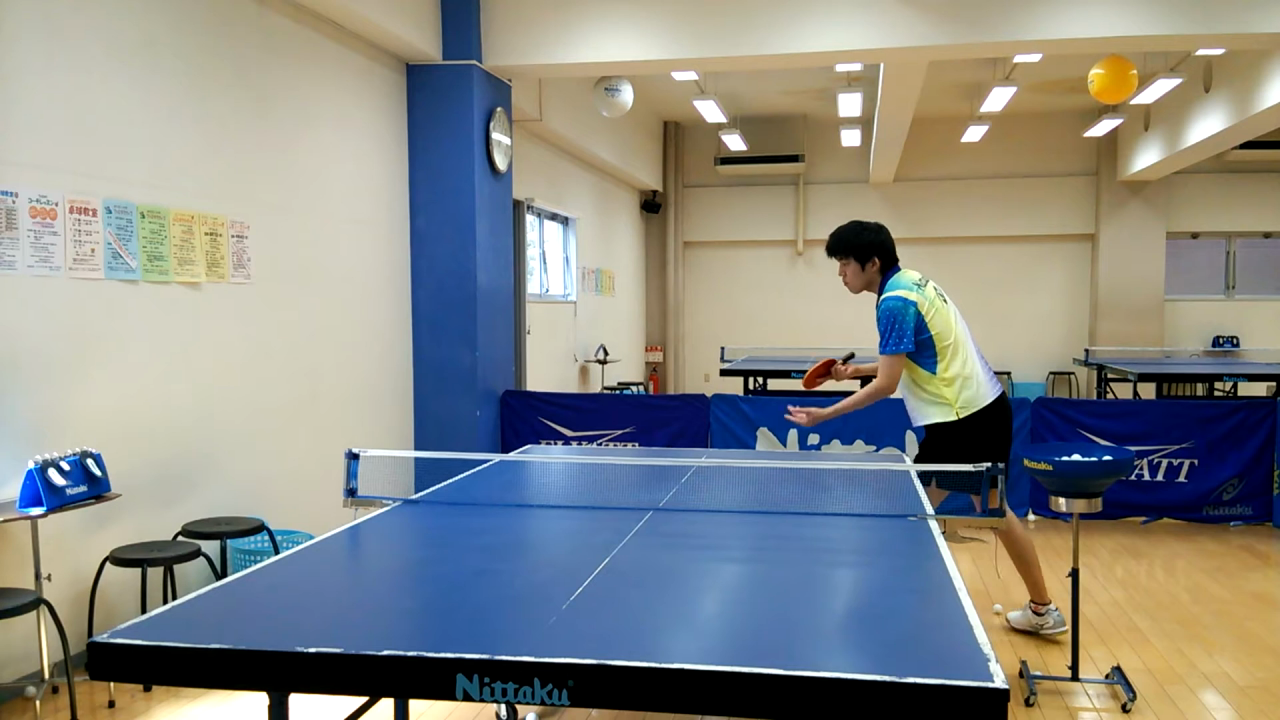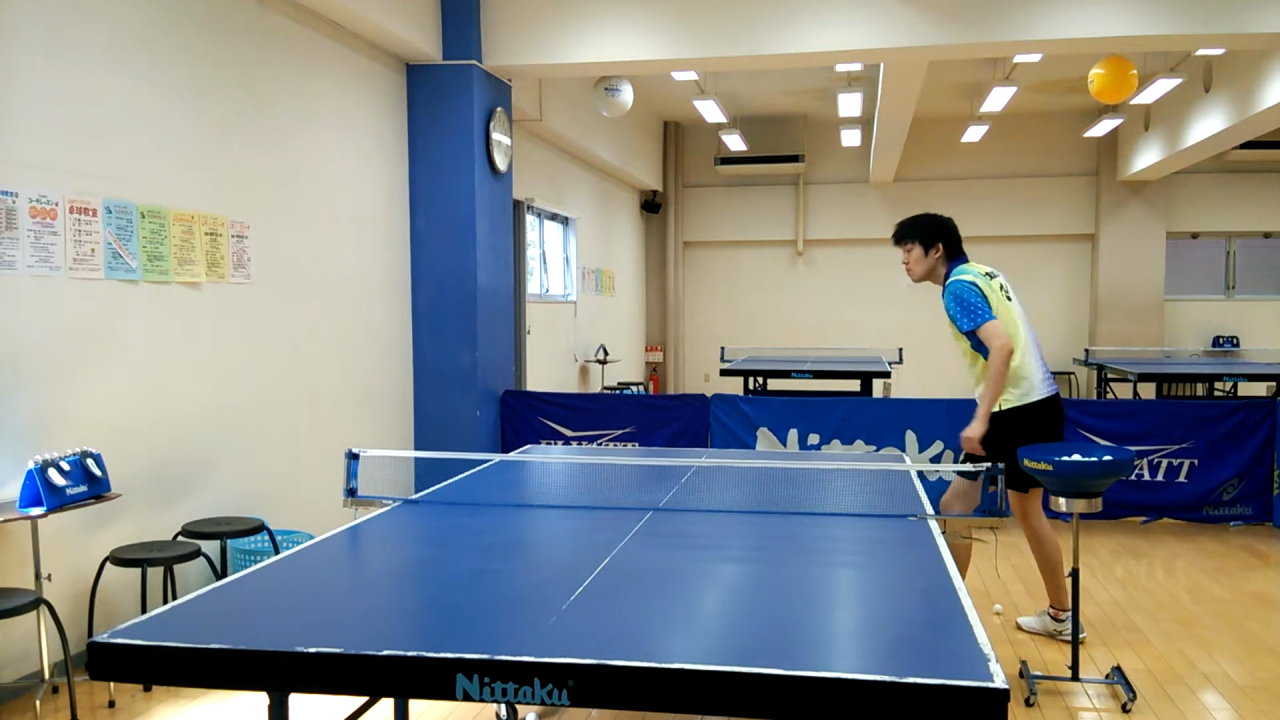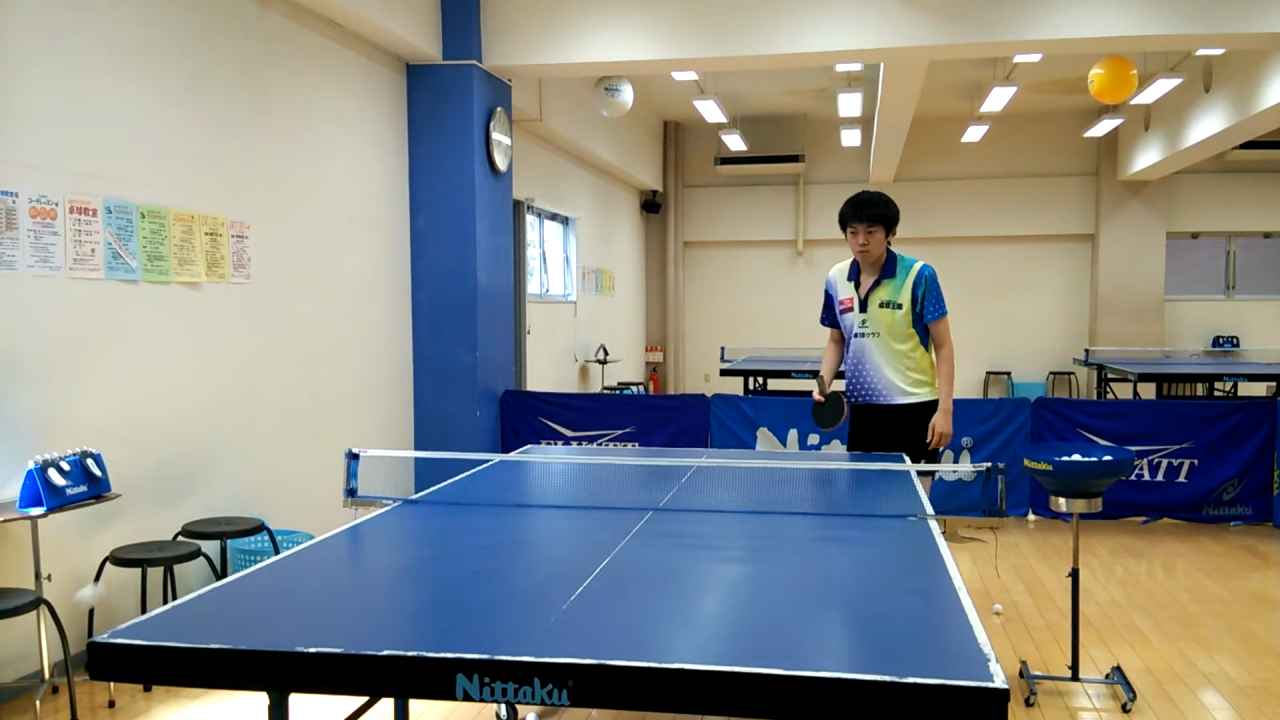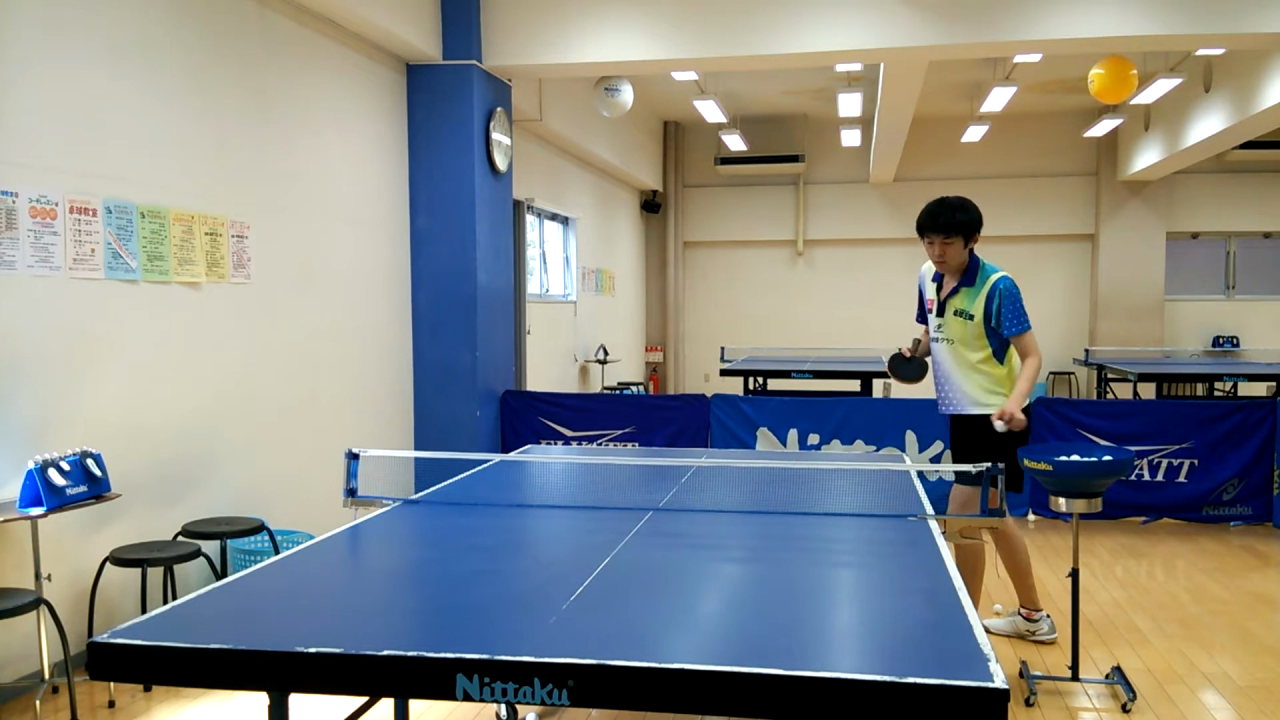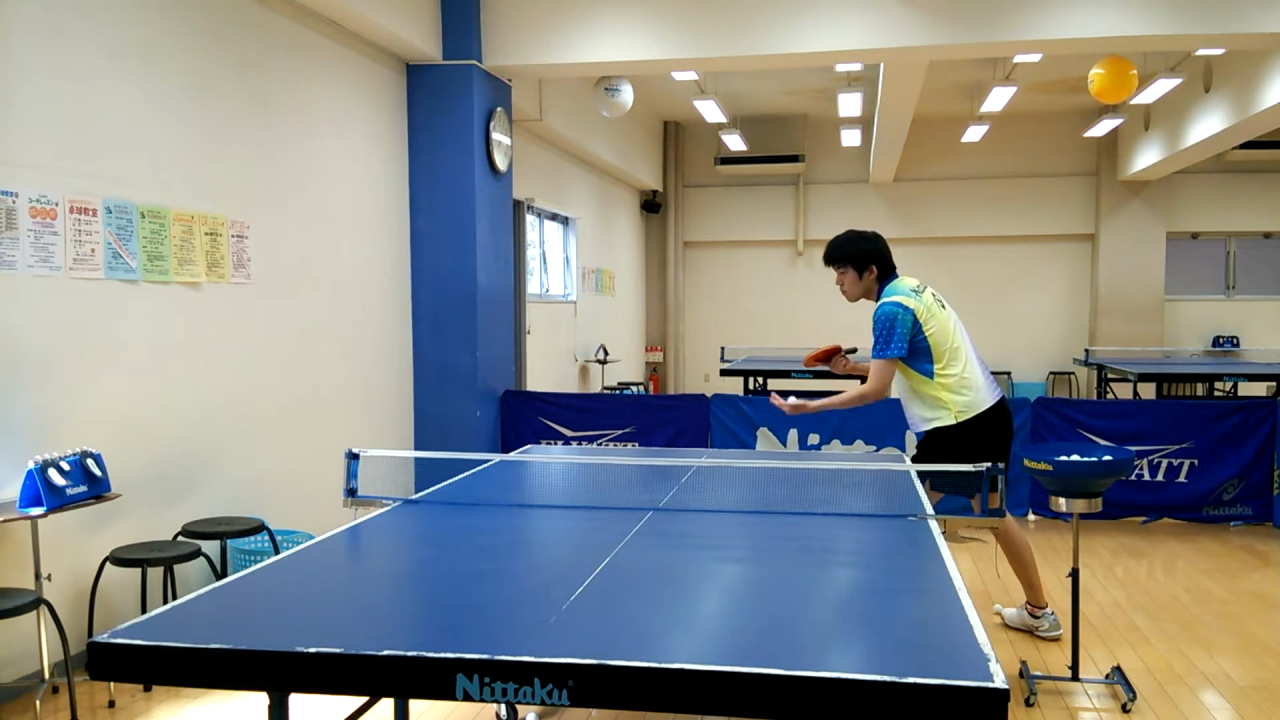
dt=1s
person 1, frame 1
left shoulder: (895, 303)
right shoulder: (913, 283)
left elbow: (885, 385)
left wrist: (825, 414)
right wrist: (858, 369)
left hip: (963, 422)
right hip: (989, 409)
right knee: (995, 511)
right ankle: (1042, 609)
person 1, frame 2
left shoulder: (959, 288)
right shoulder: (986, 275)
left elbow: (999, 348)
right elbow: (1011, 329)
left wrist: (981, 419)
left hip: (1016, 416)
right hip: (1041, 408)
left knee: (953, 510)
right knee: (1028, 512)
right ankle: (1060, 615)
person 1, frame 3
left shoulder: (919, 275)
right shoulder: (836, 279)
left elbow: (943, 346)
left wrist: (945, 409)
right wrist: (824, 382)
left hip: (914, 407)
right hip: (864, 408)
person 1, frame 4
left shoulder: (997, 286)
right shoulder: (927, 278)
left elbow: (1029, 357)
left wrist: (1015, 401)
right wrist: (915, 352)
left hip: (994, 418)
right hip: (963, 415)
left knee: (962, 520)
right ankle: (1033, 616)
person 1, frame 5
left shoulder: (891, 309)
right shoulder: (910, 290)
left elbow: (875, 391)
left wrist: (809, 407)
right wrist: (856, 367)
left hip: (961, 426)
right hip: (990, 414)
right knee: (994, 513)
right ankle: (1040, 612)
